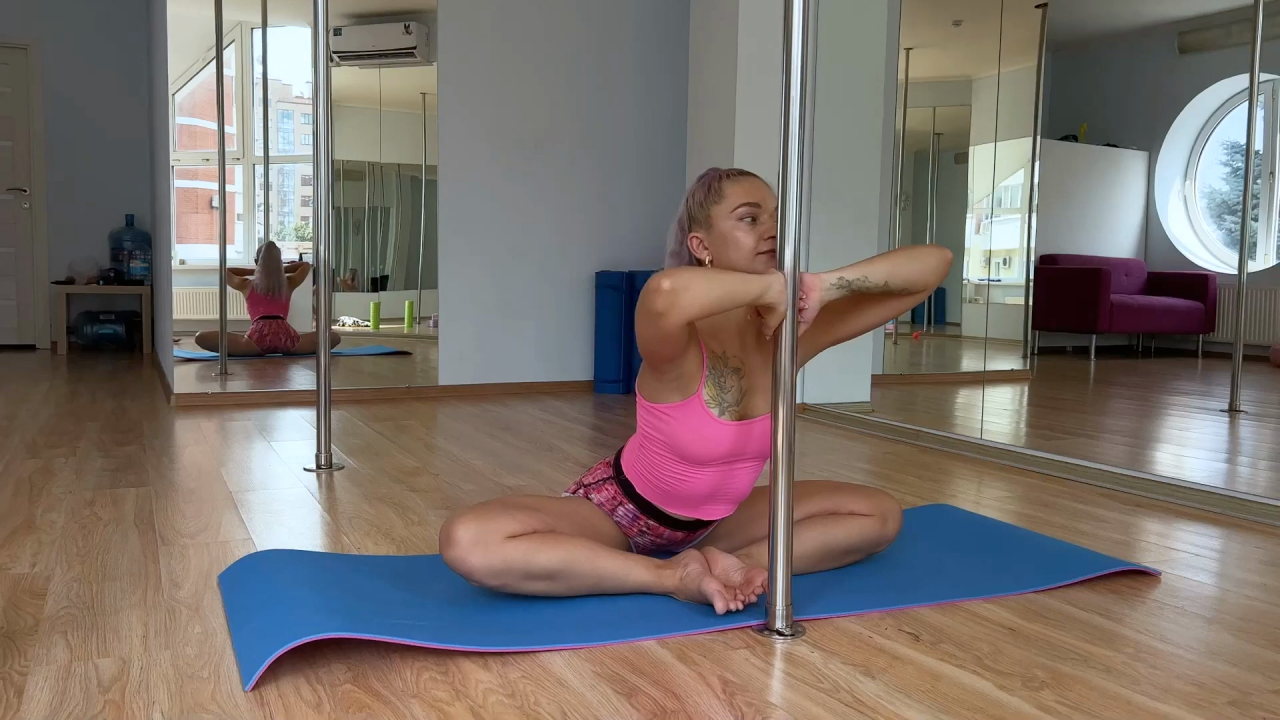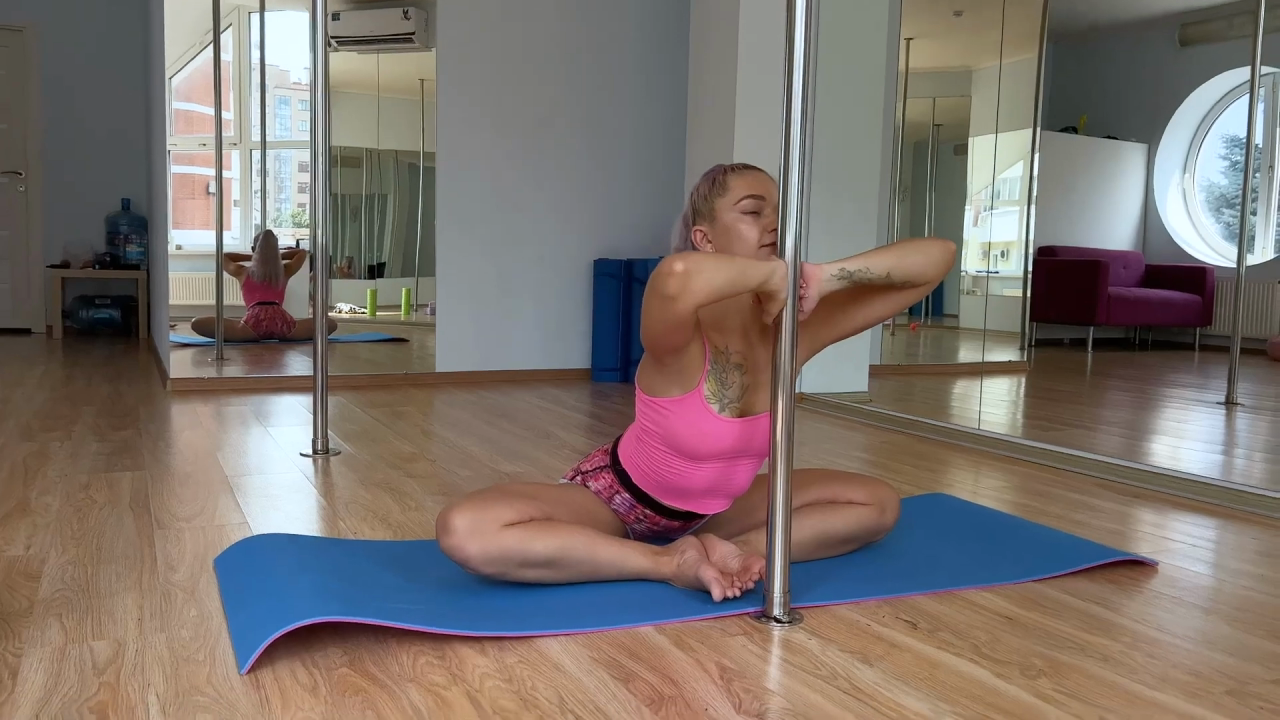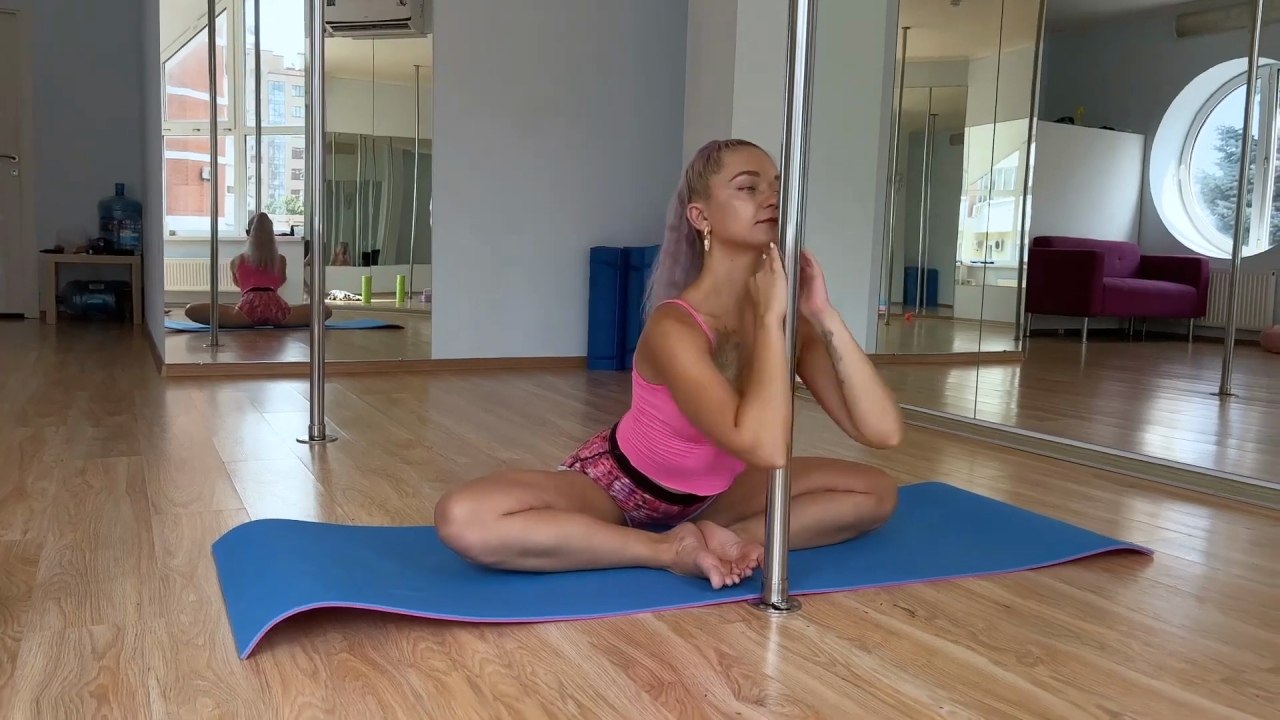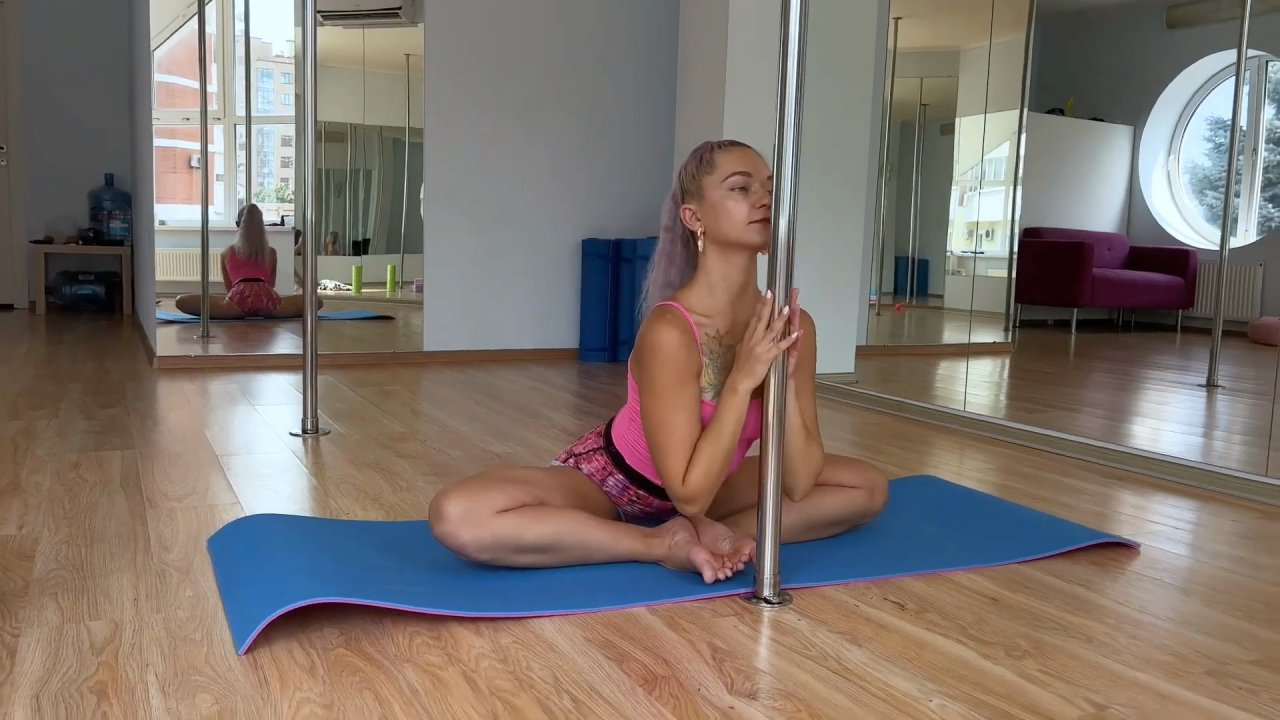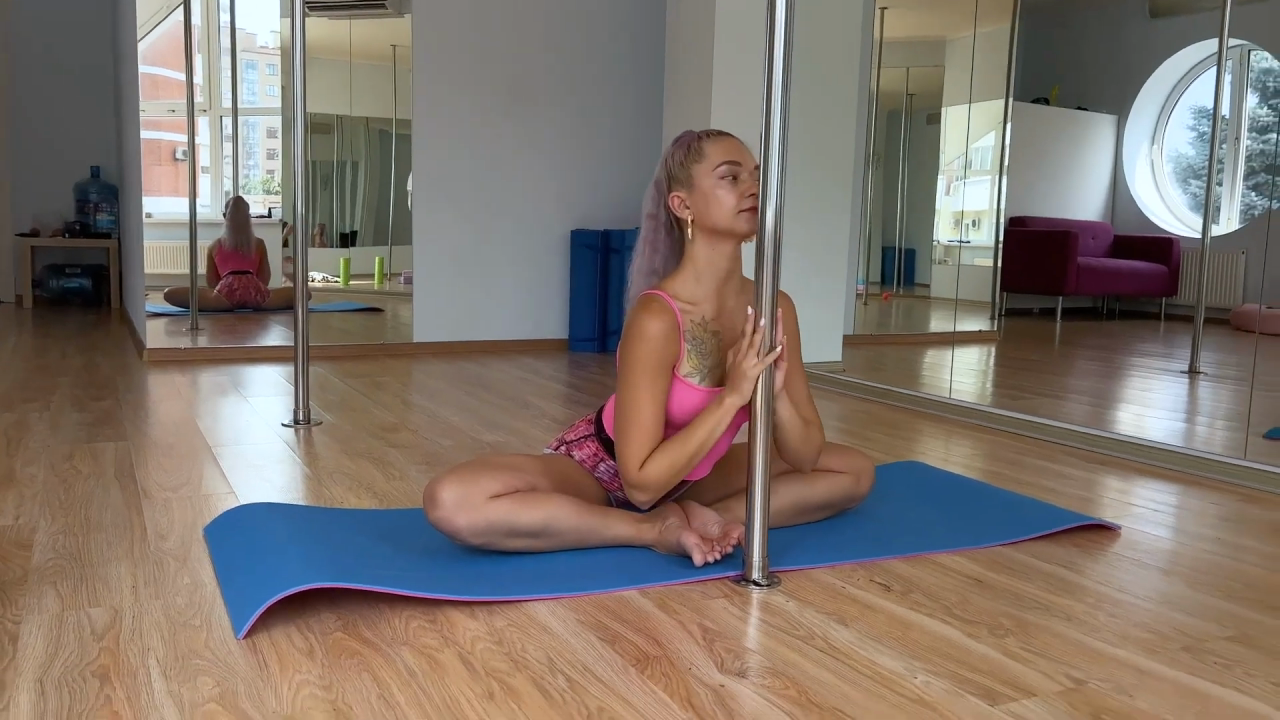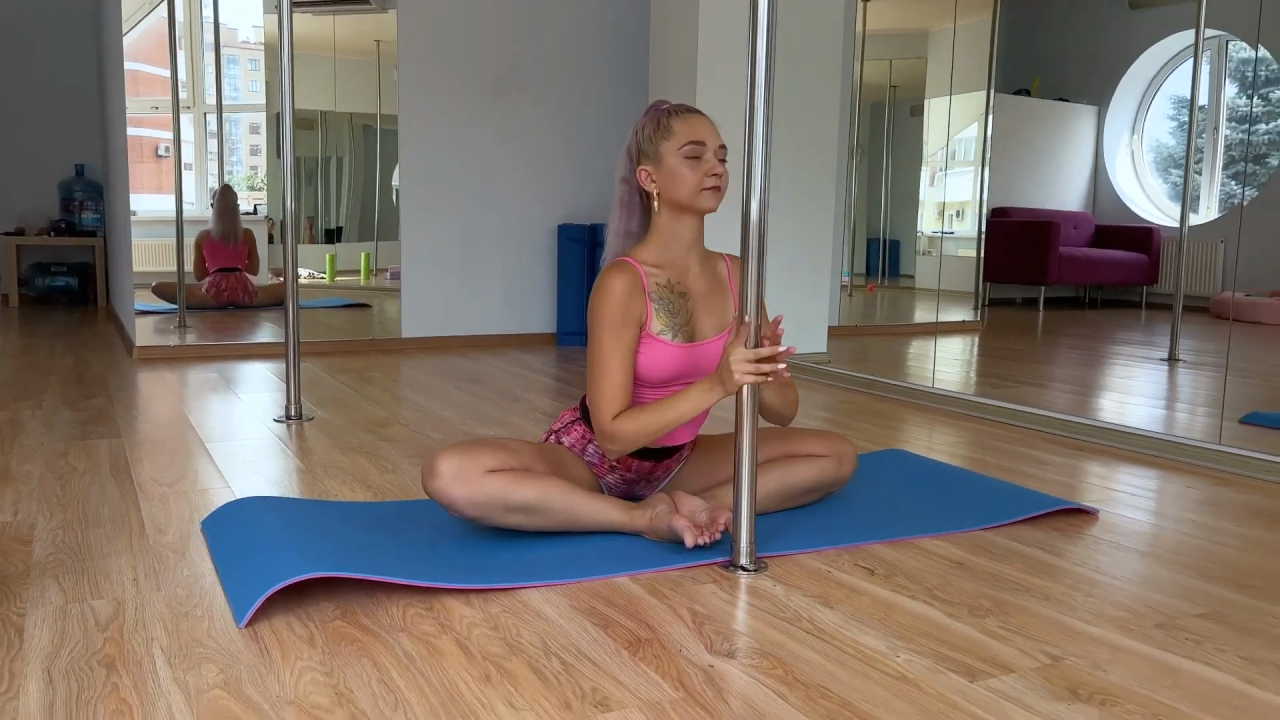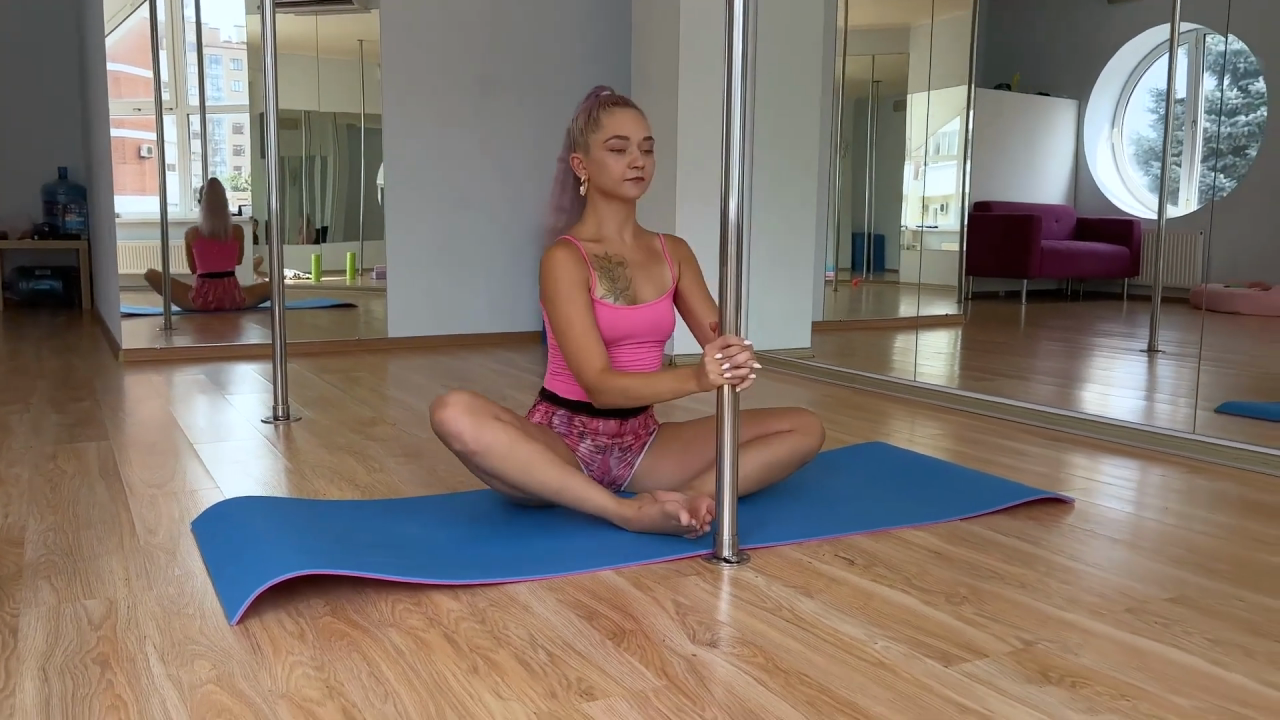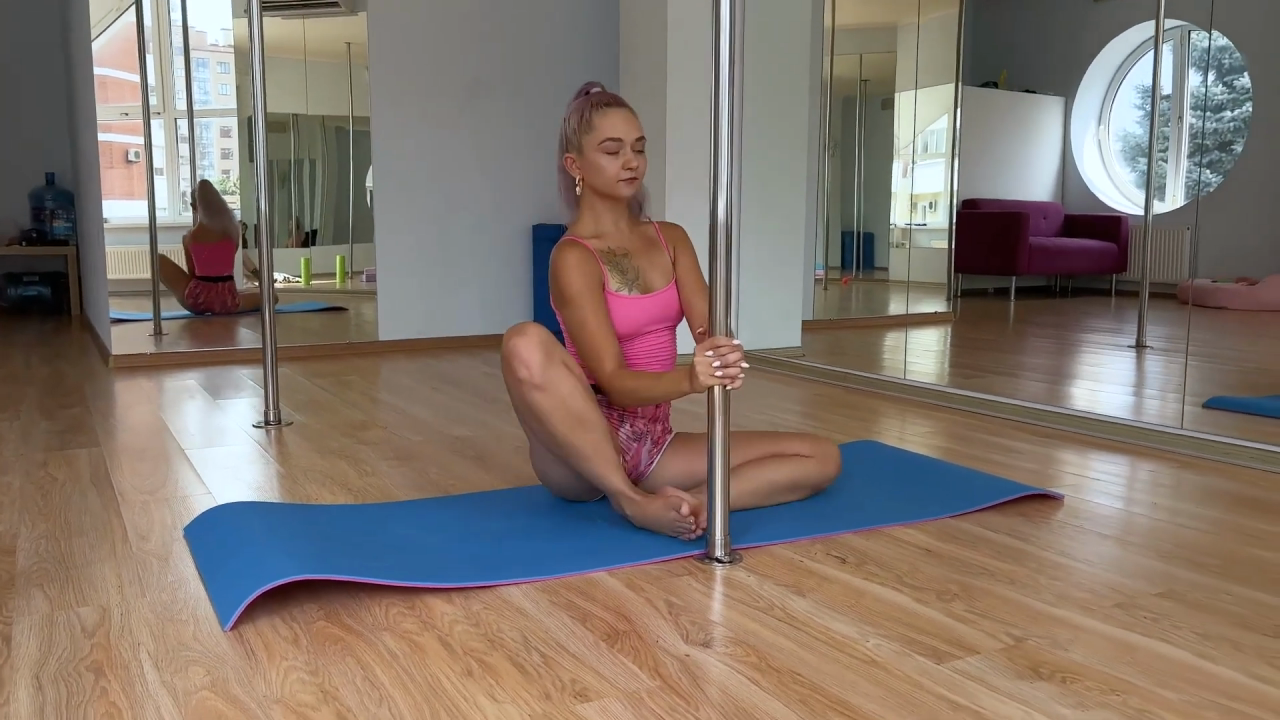
dt=0.4s
person 1, frame 1
left shoulder: (793, 333)
right shoulder: (679, 344)
left elbow: (935, 264)
right elbow: (667, 290)
left wrist: (827, 283)
right wrist: (770, 285)
left hip: (712, 521)
right hip: (618, 512)
left knee: (880, 514)
right knee: (467, 542)
left ankle: (718, 565)
right ankle: (674, 576)
person 1, frame 2
left shoulder: (798, 329)
right shoulder: (678, 338)
left elbow: (940, 257)
right elbow: (676, 274)
left wrist: (825, 275)
right wrist: (772, 271)
left hip: (706, 512)
right hip: (613, 500)
left knee: (878, 503)
right knee: (463, 531)
left ankle: (718, 553)
right ankle: (669, 563)
person 1, frame 3
left shoulder: (792, 321)
right shoulder: (672, 330)
left elbow: (884, 432)
right elbow: (765, 448)
left wrist: (825, 317)
right wrist: (773, 317)
left hip: (706, 497)
right hip: (613, 490)
left knee: (877, 493)
right knee: (462, 520)
left ankle: (718, 537)
right ankle: (668, 548)
person 1, frame 4
left shoulder: (791, 328)
right shoulder: (669, 331)
left elbow: (798, 485)
right elbow: (690, 496)
left wrist: (784, 380)
right wrist: (743, 380)
left hip: (700, 488)
right hip: (607, 483)
left knee: (868, 486)
right knee: (456, 517)
left ankle: (712, 535)
right ankle: (665, 545)
person 1, frame 5
left shoulder: (775, 310)
right shoulder: (656, 318)
left elbow: (805, 457)
right elbow: (641, 483)
left wrist: (774, 391)
right wrist: (732, 396)
left hip: (685, 478)
right hip: (598, 471)
left knee: (854, 472)
right knee: (450, 503)
left ankle: (707, 518)
right ankle: (656, 530)
person 1, frame 6
left shoulder: (736, 276)
right shoulder: (623, 282)
left elbow: (784, 411)
right elbow: (613, 435)
left wrist: (757, 377)
right wrist: (717, 384)
left hip: (673, 462)
right hip: (588, 458)
left knee: (837, 456)
right knee: (448, 476)
right ankle: (645, 517)
person 1, frame 7
left shoulder: (674, 252)
right shoulder: (565, 258)
left elbow: (720, 347)
right elbow: (599, 384)
left wrist: (734, 360)
right wrist: (695, 377)
left hip: (640, 442)
right hip: (563, 442)
left knee: (805, 429)
right knee: (453, 413)
right ankle: (627, 510)
person 1, frame 8
left shoulder: (671, 239)
right shoulder: (573, 258)
left elbow: (709, 330)
right elbow: (613, 381)
left wrist: (719, 355)
right wrist: (687, 380)
left hip: (654, 441)
right hip: (584, 448)
left knee: (823, 459)
right knee: (525, 343)
left ankle: (686, 501)
right ankle: (632, 498)
